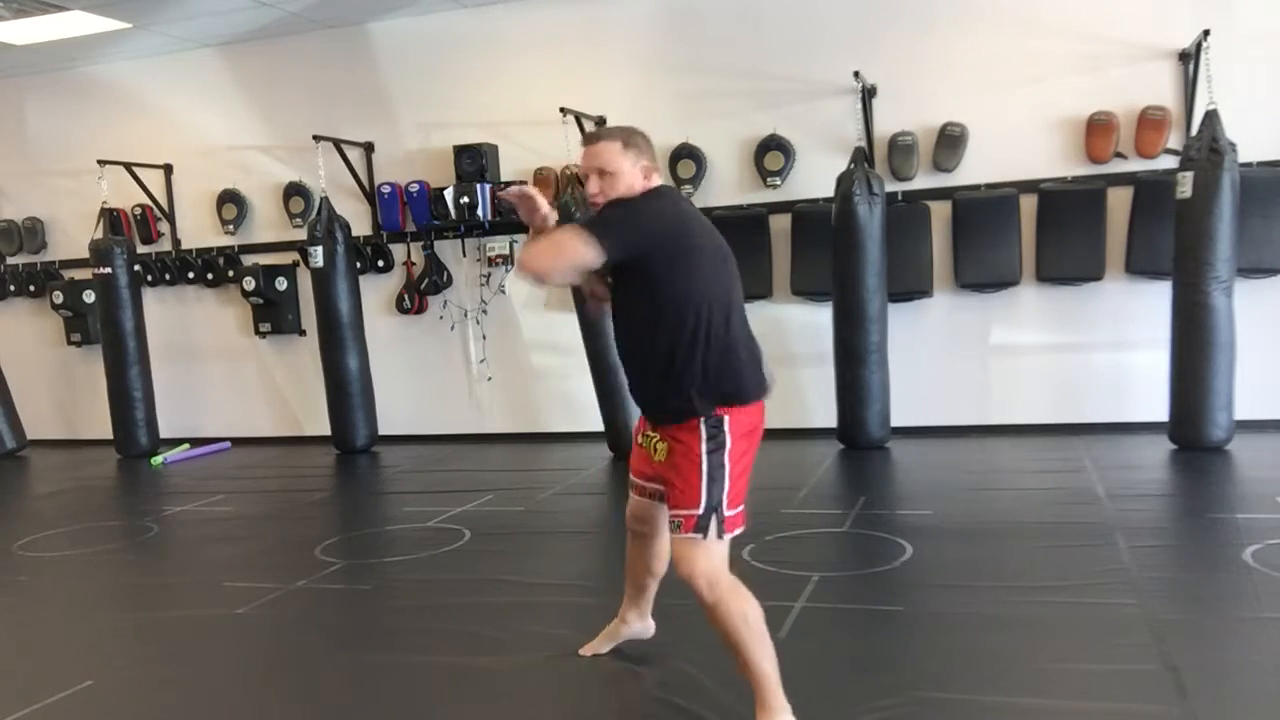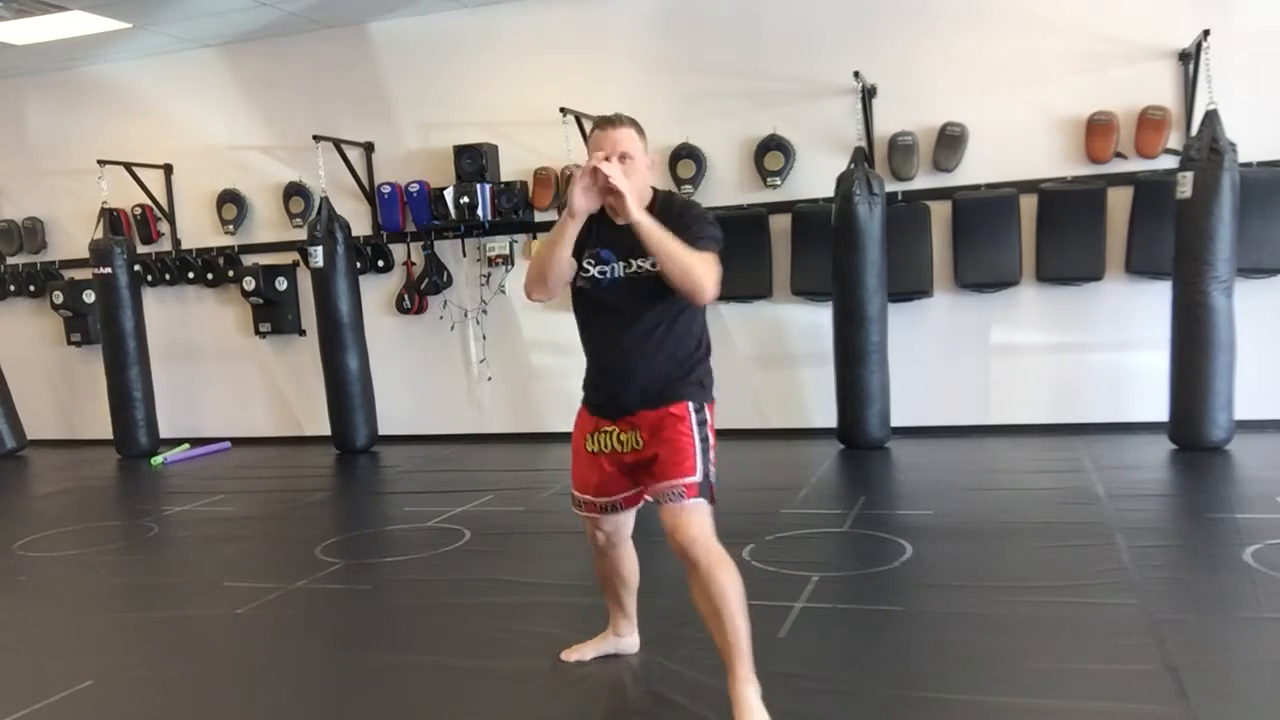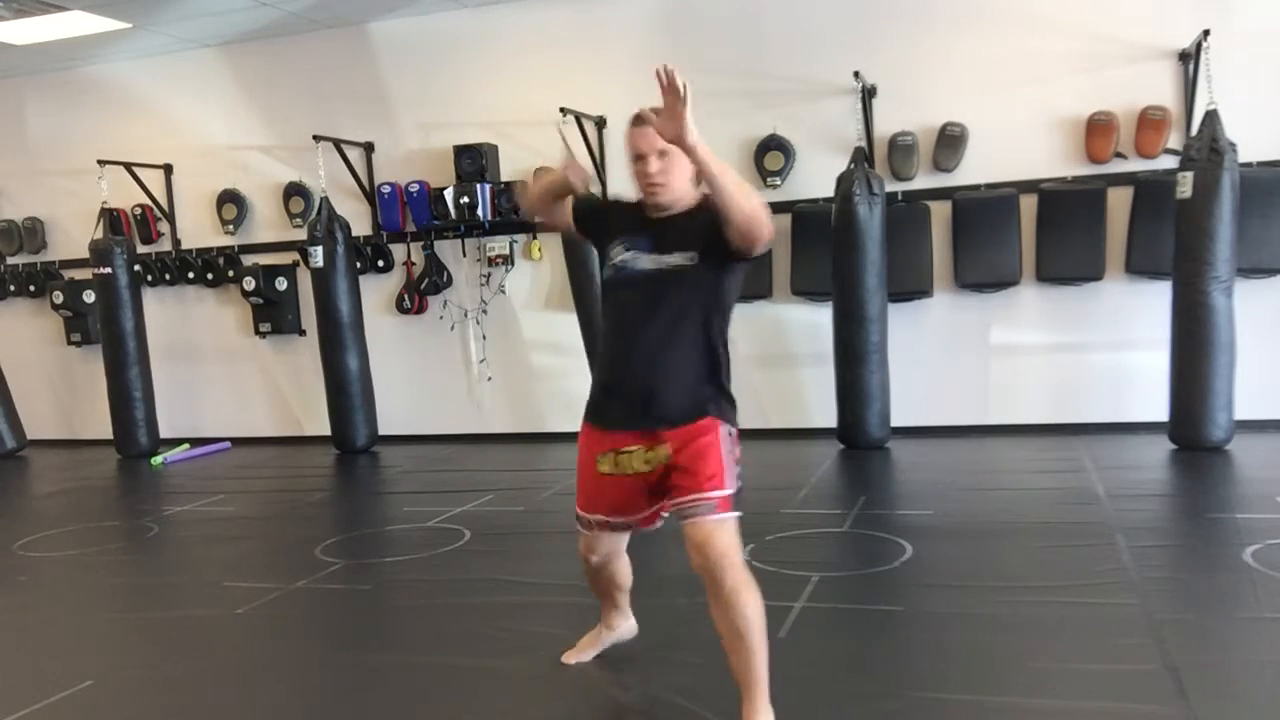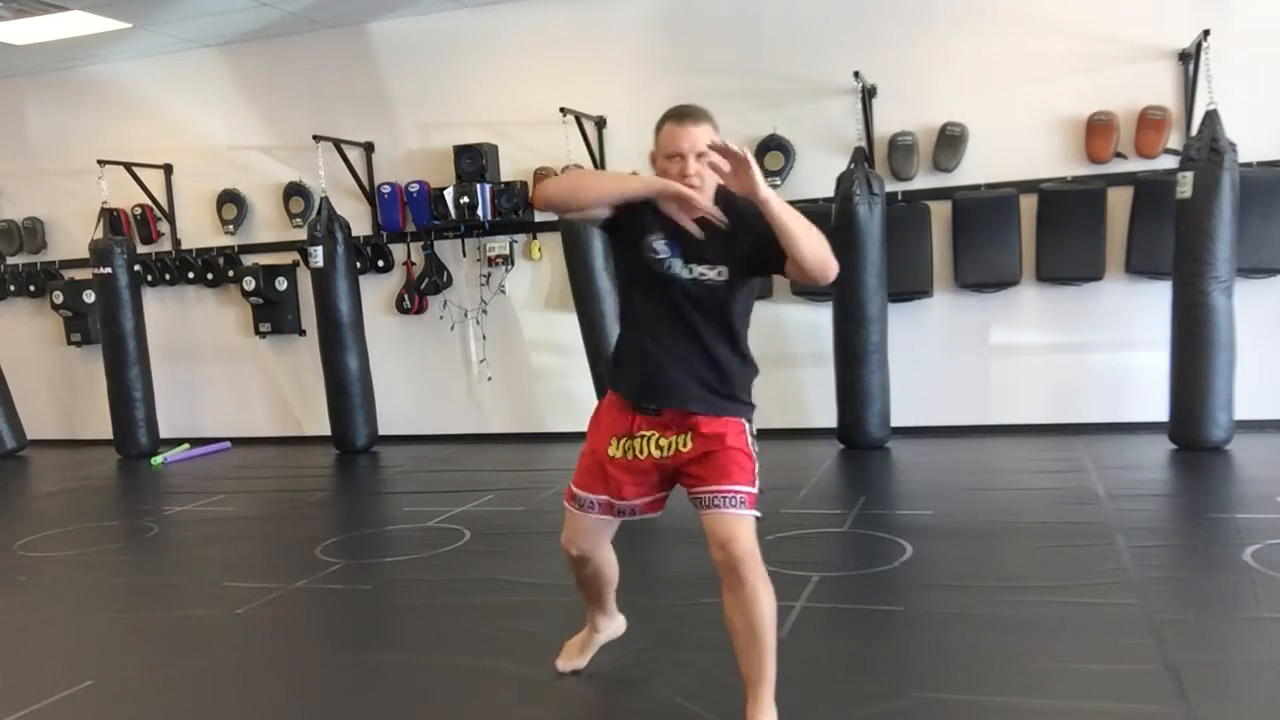
dt=0.5s
person 1, frame 1
left shoulder: (655, 210)
right shoulder: (632, 225)
left elbow: (538, 264)
right elbow: (562, 260)
left wrist: (547, 235)
right wrist: (543, 220)
left hip: (714, 414)
right hip: (669, 409)
left knee: (701, 568)
right knee: (644, 518)
right ankle: (634, 618)
person 1, frame 2
left shoulder: (683, 214)
right shoulder: (585, 229)
left elbow: (702, 288)
right elbow: (538, 288)
left wrist: (636, 211)
right wrist: (575, 211)
left hip: (674, 405)
right hip: (603, 410)
left knee: (692, 537)
right knee: (603, 530)
right ankle: (621, 630)
person 1, frame 3
left shoulder: (722, 222)
right shoulder: (615, 221)
left elbow: (761, 229)
right elbow: (539, 209)
left wrist: (695, 151)
right wrist: (558, 181)
left hip: (697, 422)
right hip: (615, 423)
left knee: (718, 558)
right knee: (599, 549)
right ankle: (617, 618)
person 1, frame 4
left shoulder: (744, 217)
right shoulder: (637, 201)
left elbow: (823, 270)
right elbow: (552, 194)
left wrist: (761, 193)
right wrist: (649, 187)
left hip: (716, 416)
right hip: (633, 409)
left knee: (737, 552)
right knee: (579, 540)
right ankle: (602, 621)
